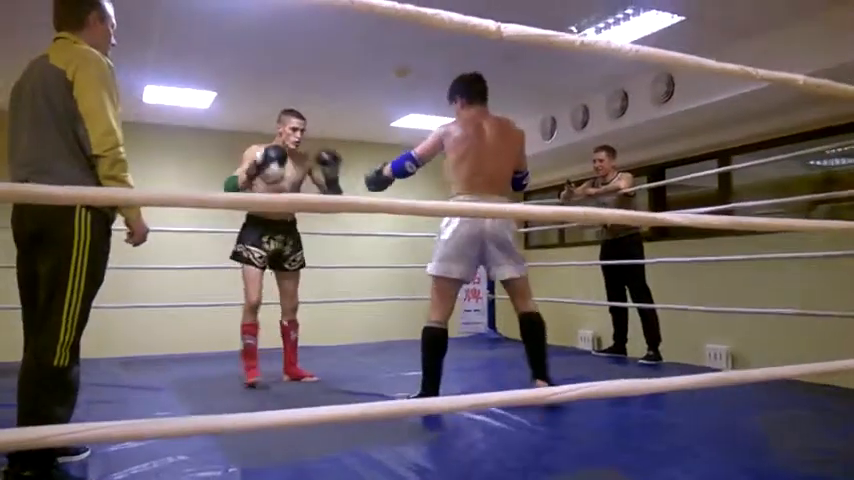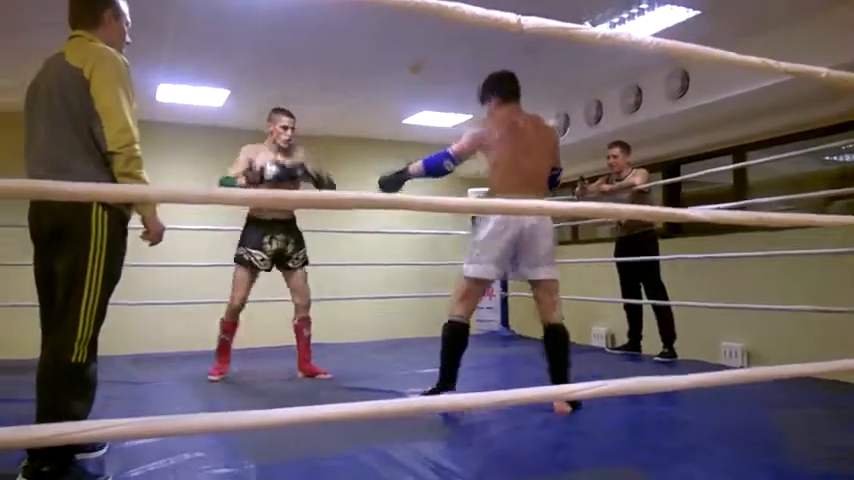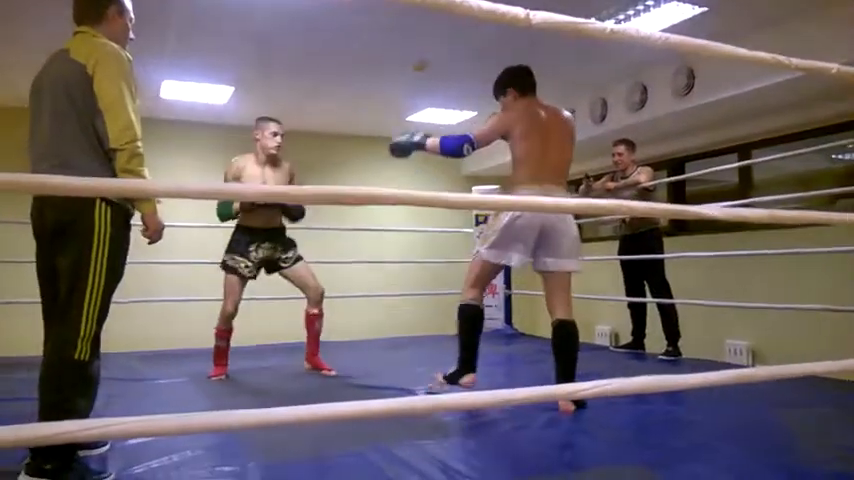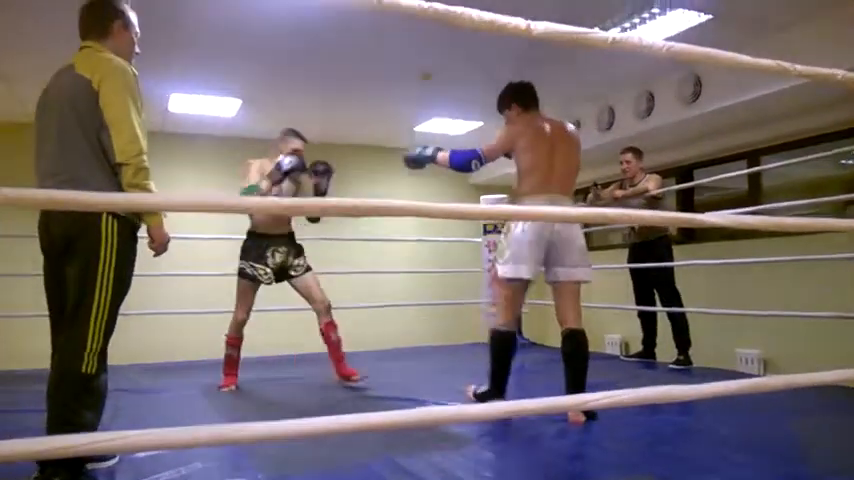
dt=0.2s
person 1, frame 1
right shoulder: (89, 61)
right elbow: (105, 144)
right wrist: (132, 210)
right hip: (74, 210)
left knee: (42, 333)
right knee: (59, 336)
person 1, frame 2
left shoulder: (47, 70)
right shoulder: (104, 59)
left elbow: (40, 145)
right elbow: (120, 141)
right wrist: (147, 208)
left hip: (46, 207)
right hip: (90, 208)
left knee: (60, 331)
right knee: (76, 334)
left ankle: (56, 440)
person 1, frame 3
left shoulder: (50, 66)
right shoulder: (108, 54)
left elbow: (48, 140)
right elbow: (123, 138)
right wrist: (148, 205)
left hip: (49, 203)
right hip: (93, 204)
left knee: (62, 329)
right knee: (80, 331)
left ankle: (59, 437)
person 1, frame 4
left shoulder: (56, 82)
right shoulder: (113, 69)
left elbow: (54, 157)
right elbow: (128, 152)
right wrist: (153, 216)
left hip: (56, 217)
right hip: (99, 218)
left knee: (70, 341)
right knee: (87, 344)
person 2, frame 1
left shoulder: (449, 130)
right shoulder: (514, 132)
left elbow: (409, 163)
right elbow: (520, 182)
left wrist: (380, 175)
left hip: (462, 217)
right hip: (500, 217)
left knee: (439, 310)
right knee: (524, 303)
left ankle: (429, 393)
right ankle: (541, 379)
person 2, frame 2
left shoulder: (487, 128)
right shoulder: (548, 130)
left elbow: (443, 162)
left wrist: (402, 173)
left hip: (499, 217)
right hip: (538, 219)
left knee: (462, 305)
right knee: (551, 310)
left ankle: (445, 387)
person 2, frame 3
left shoulder: (511, 117)
right shoulder: (566, 120)
left elbow: (463, 145)
left wrist: (418, 141)
right hip: (559, 208)
left knee: (474, 285)
right knee: (561, 306)
left ankle: (465, 369)
person 2, frame 4
left shoulder: (517, 132)
right shoulder: (570, 132)
left elbow: (471, 160)
left wrist: (430, 154)
left hip: (530, 216)
right hip: (566, 217)
left knee: (507, 312)
right knee: (571, 315)
left ankle: (496, 391)
person 3, frame 1
left shoulder: (305, 161)
right shoulder: (255, 153)
left elbow: (331, 193)
right elbow: (230, 189)
left wrist: (333, 174)
right wrist: (255, 169)
left hip: (288, 233)
right hip: (257, 230)
left knee: (291, 306)
right knee: (253, 301)
left ankle: (291, 366)
right ankle: (250, 367)
person 3, frame 2
left shoulder: (298, 156)
right shoulder: (251, 153)
left elbow: (329, 188)
right elbow: (225, 186)
left wrist: (309, 174)
right wrist: (257, 177)
left hip: (289, 231)
right hip: (258, 230)
left knee: (303, 301)
right knee: (237, 302)
left ankle: (305, 364)
right ankle: (221, 362)
person 3, frame 3
left shoulder: (286, 169)
right shoulder: (238, 165)
left elbow: (295, 209)
right elbow: (223, 211)
left wrist: (293, 209)
right wrist: (250, 202)
left hip: (278, 239)
right hip: (245, 240)
left knee: (316, 292)
right knee: (229, 310)
left ankle: (312, 357)
right ankle: (220, 365)
person 3, frame 4
left shoulder: (298, 175)
right shoulder: (257, 166)
left elbow: (313, 217)
left wrist: (321, 187)
right wrist: (276, 174)
left hip: (288, 246)
right hip: (258, 245)
left knee: (323, 304)
right knee: (241, 317)
left ankle: (342, 368)
right ankle: (230, 375)
person 4, frame 1
left shoulder: (625, 177)
right shoulder: (593, 183)
left elbow: (622, 186)
right elbow: (565, 198)
left wrist: (596, 192)
right wrist: (568, 192)
left hip: (628, 241)
right hip: (608, 243)
left knee: (640, 294)
right knee: (614, 297)
left ankle: (654, 348)
right ankle: (619, 344)
person 4, frame 2
left shoulder: (640, 173)
right shoulder: (607, 180)
left elbow: (636, 183)
right elbow: (580, 195)
left wrist: (610, 189)
right wrist: (582, 188)
left hip: (643, 237)
right hip: (622, 240)
left knee: (655, 291)
right knee: (629, 294)
left ankle: (669, 346)
right ankle: (634, 342)
person 4, frame 3
left shoulder: (645, 171)
right shoulder: (611, 178)
left elbow: (641, 180)
right elbow: (584, 193)
left wrist: (615, 187)
right wrist: (587, 186)
left hip: (648, 235)
right hip: (627, 238)
left knee: (659, 289)
right knee: (633, 292)
left ankle: (673, 344)
right ankle: (637, 340)
person 4, frame 4
left shoulder: (653, 179)
right shoulder: (620, 186)
left elbow: (649, 188)
right elbow: (592, 201)
left wrist: (623, 195)
right wrist: (595, 194)
left hip: (657, 243)
right hip: (636, 246)
left knee: (669, 297)
right knee: (643, 301)
left ankle: (684, 353)
right ankle: (648, 349)
